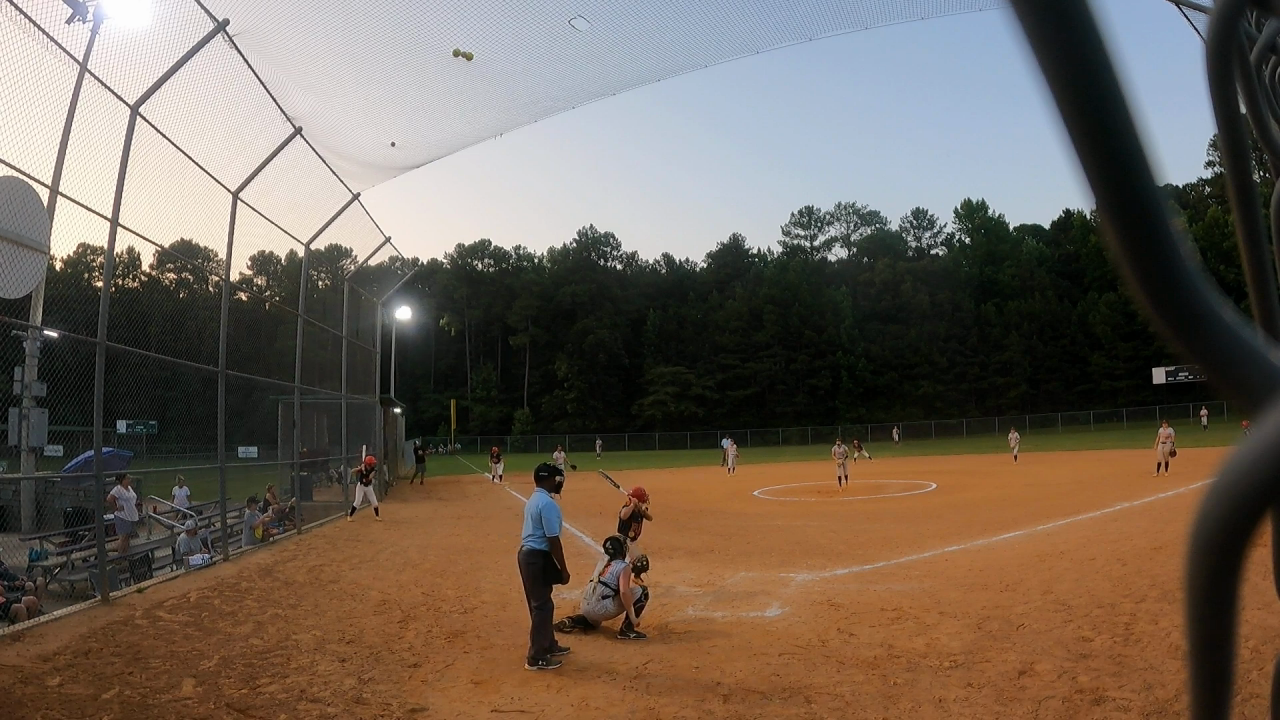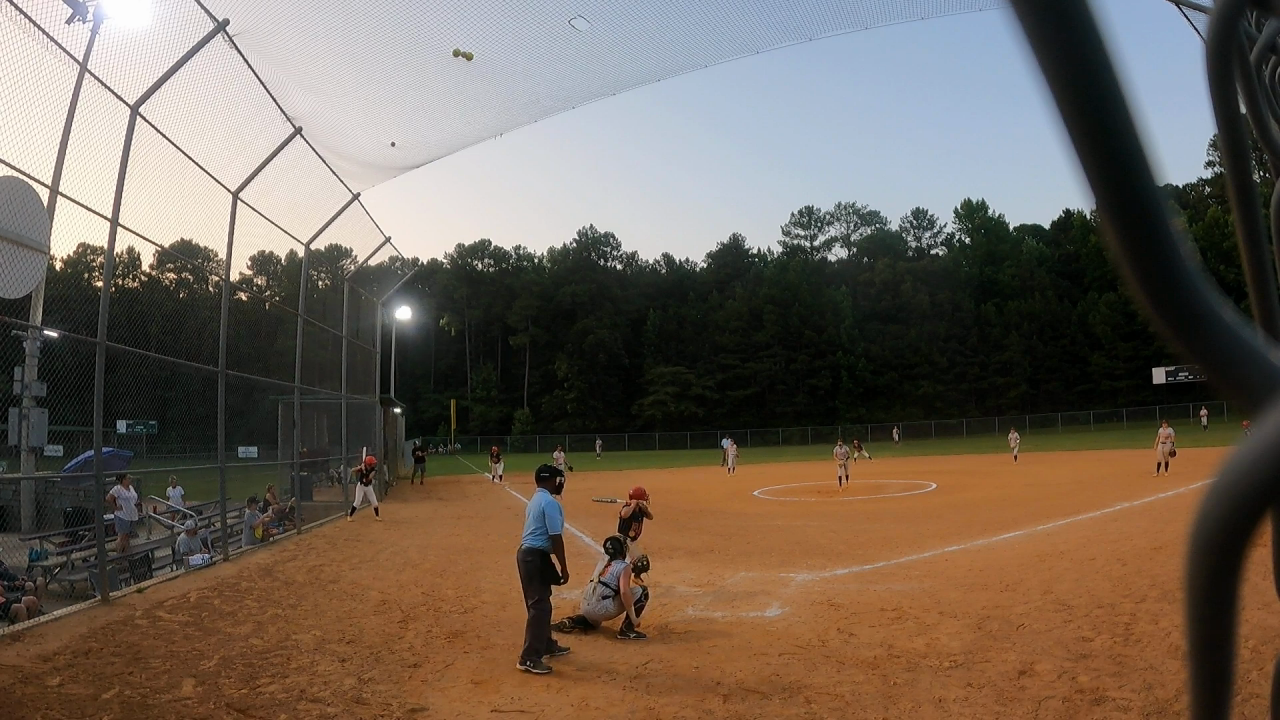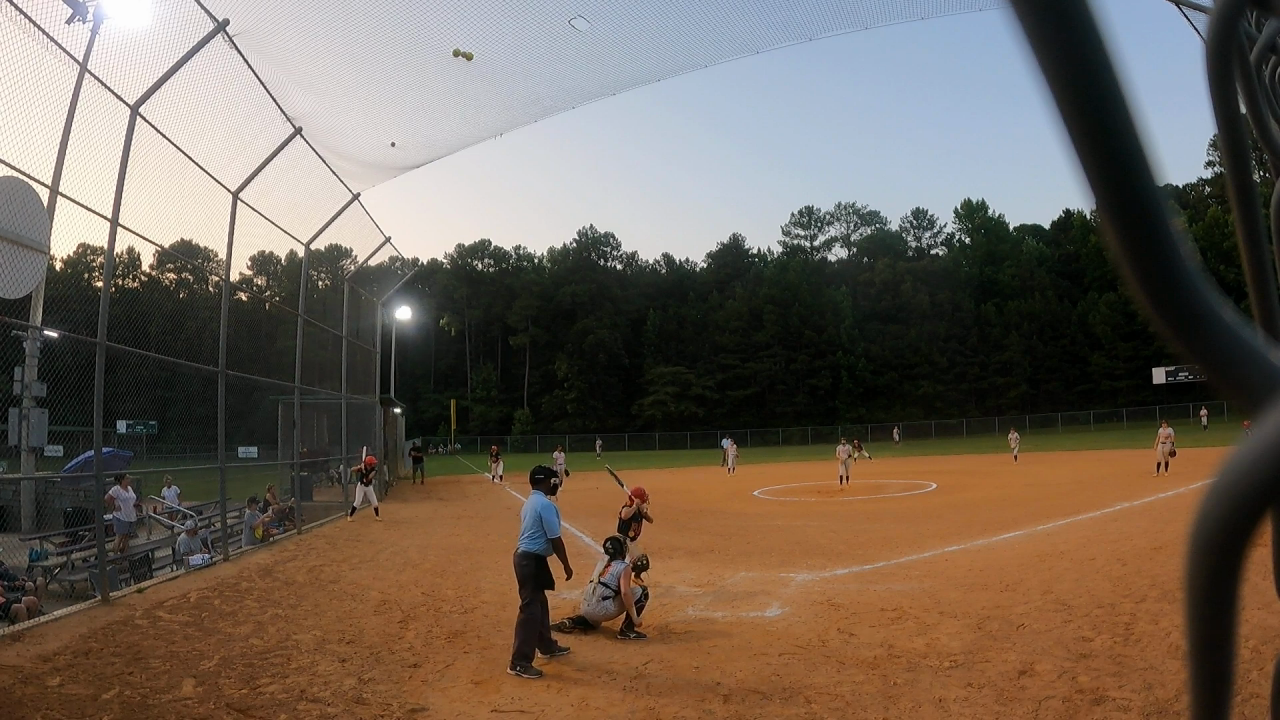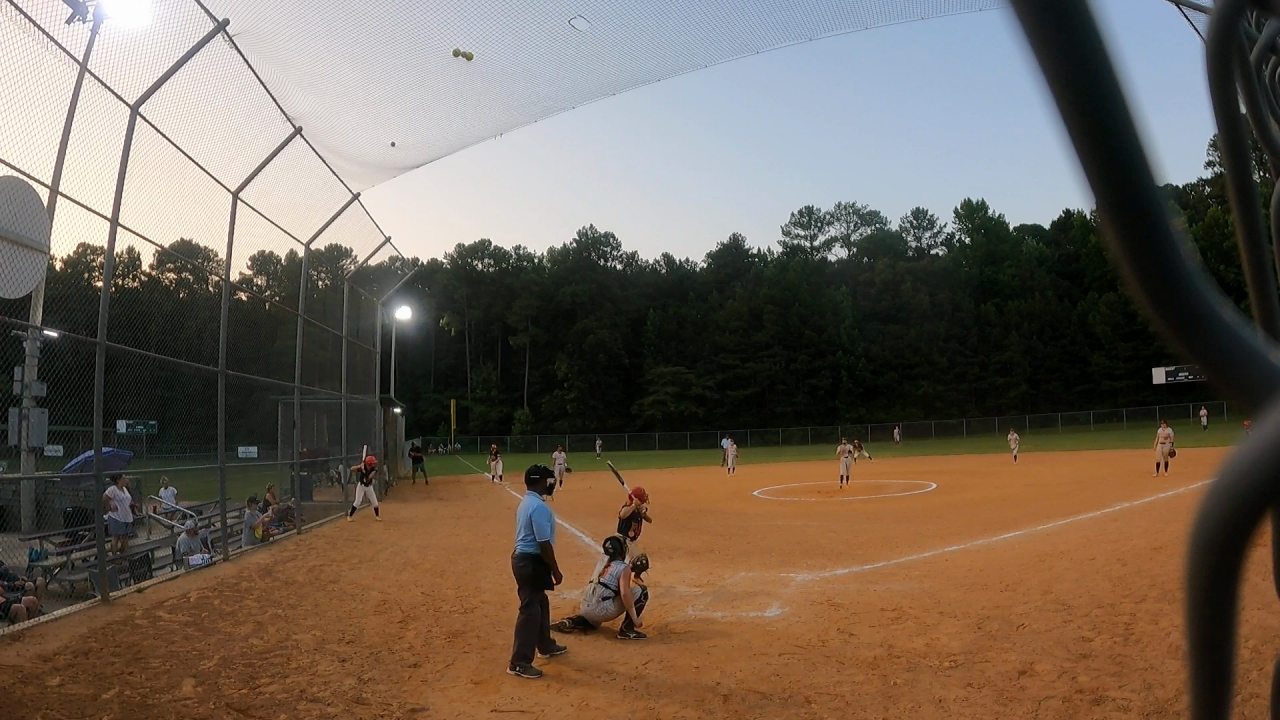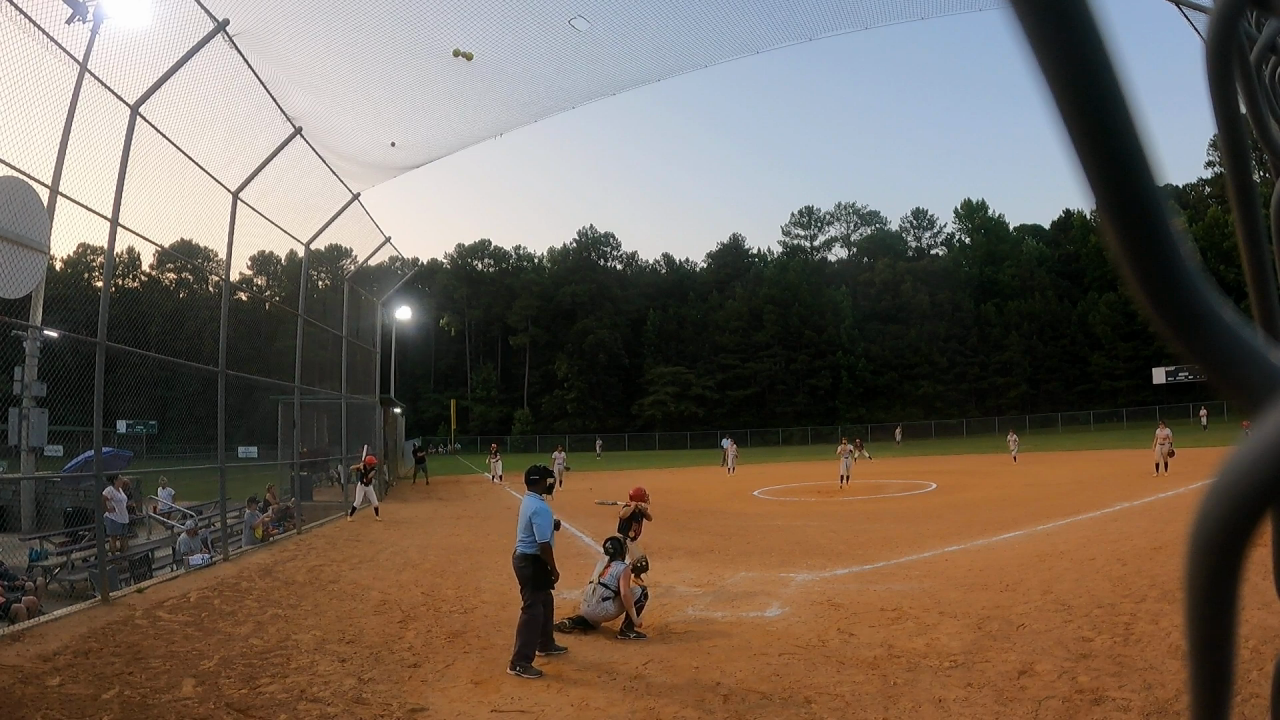
dt=0.3s
person 1, frame 1
left shoulder: (533, 500)
right shoulder: (548, 503)
right elbow: (553, 540)
left wrist: (557, 567)
right wrist: (563, 569)
left hip: (527, 554)
right hip: (537, 558)
left knee: (540, 604)
right knee: (542, 606)
left ankle: (548, 646)
right ankle: (536, 657)
person 1, frame 2
left shoulder: (535, 500)
right shoulder: (550, 502)
right elbow: (555, 537)
left wrist: (558, 565)
right wrist: (564, 566)
left hip: (527, 553)
right hip: (536, 557)
left knee: (541, 603)
right knee: (539, 606)
left ankle: (547, 646)
right ankle: (529, 657)
person 1, frame 3
left shoulder: (530, 502)
right shoulder: (546, 505)
right elbow: (555, 540)
right wrist: (566, 565)
left hip: (524, 556)
right hip: (532, 561)
left knee: (539, 604)
right knee: (530, 609)
left ankle: (547, 646)
right ankle: (519, 662)
person 1, frame 4
left shoulder: (527, 502)
right shoulder: (539, 506)
right elbow: (542, 544)
left wrist: (549, 567)
right wrist: (556, 569)
left hip: (524, 558)
right hip: (530, 561)
left knee: (540, 603)
right knee: (529, 609)
left ankle: (545, 645)
right ankle: (519, 662)
person 1, frame 5
left shoulder: (529, 501)
right shoulder: (540, 507)
right elbow: (544, 544)
left wrist: (551, 526)
right wrist: (553, 568)
left hip: (526, 557)
right hip: (532, 561)
left knee: (545, 601)
right knee: (532, 609)
left ankle: (545, 644)
right ankle: (519, 663)
